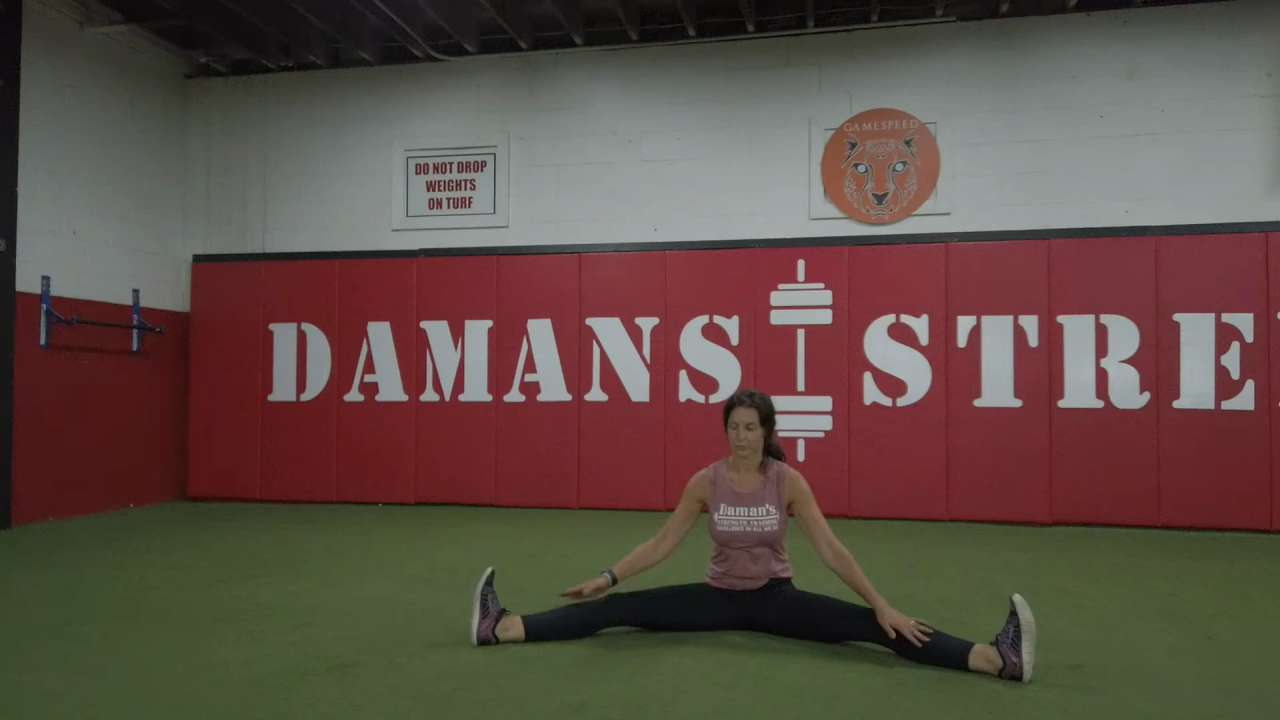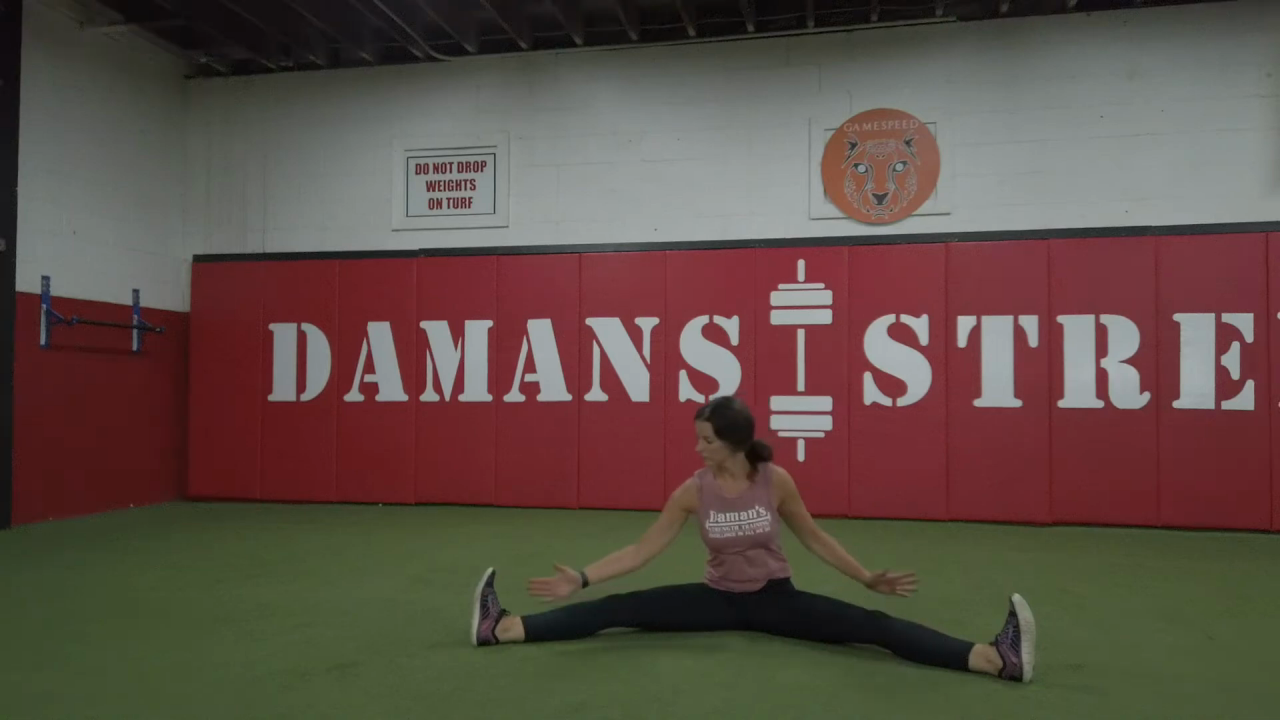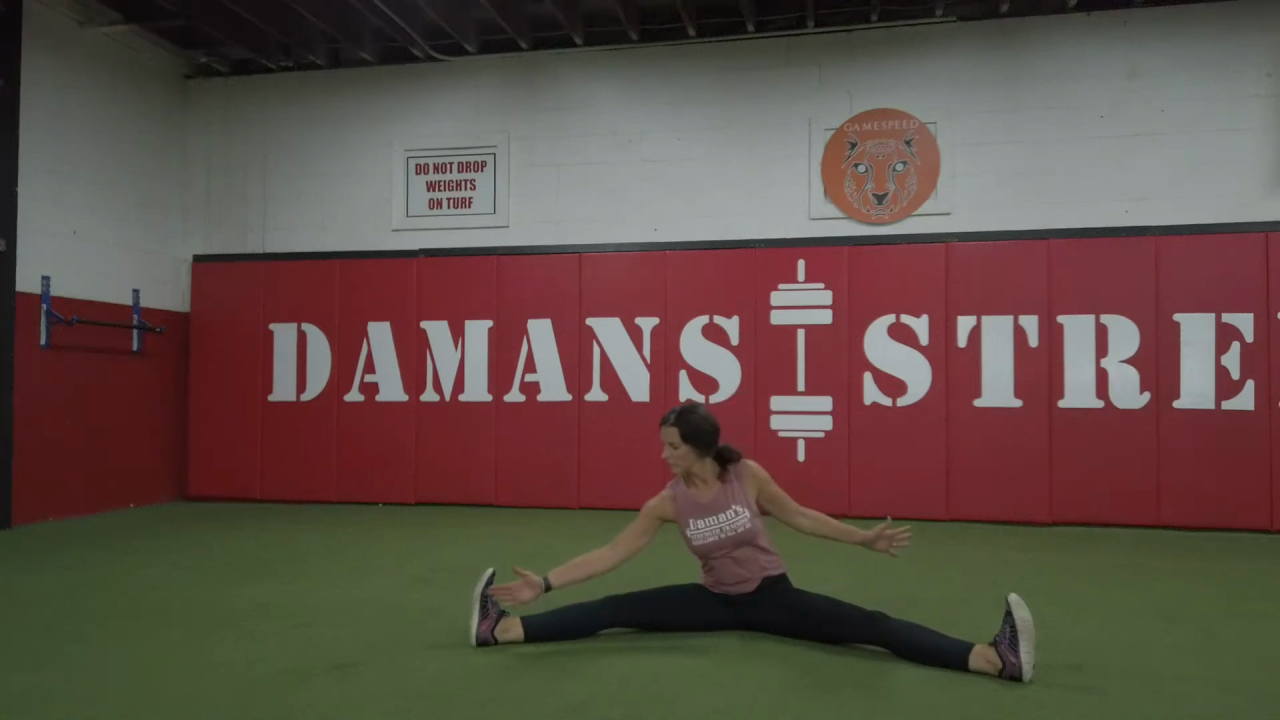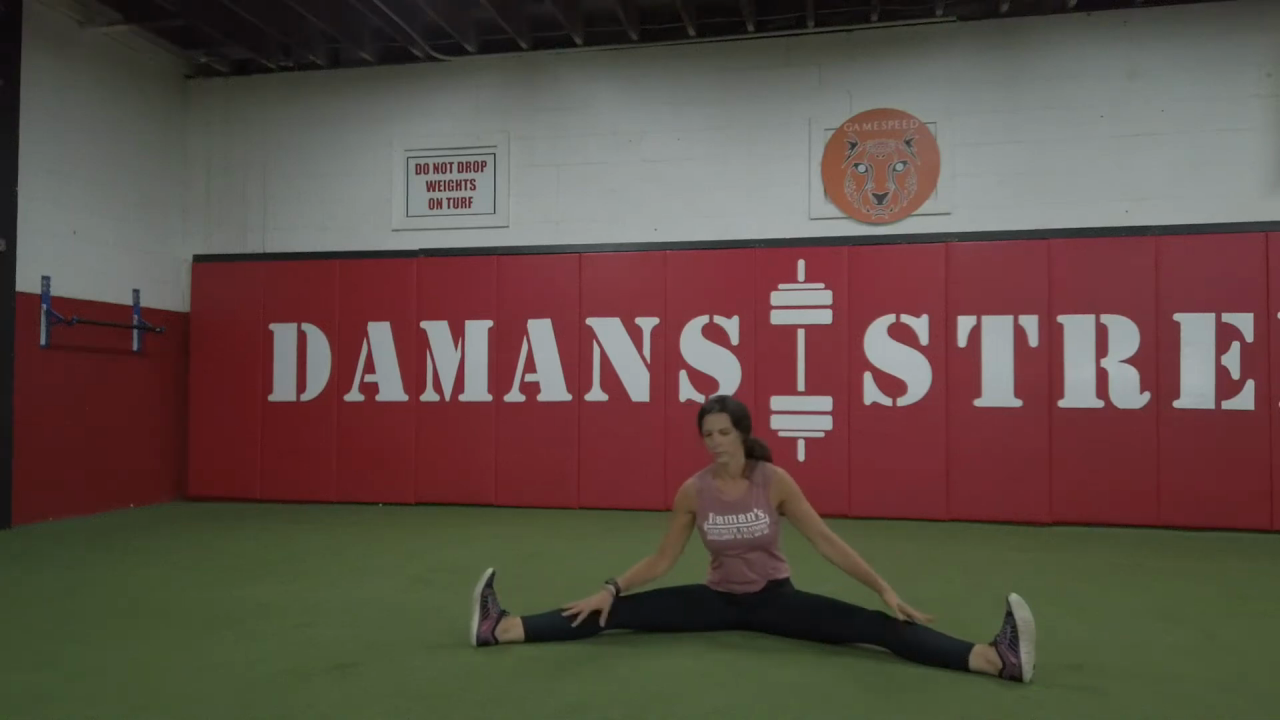
dt=0.7s
person 1, frame 1
left shoulder: (788, 481)
right shoulder: (705, 482)
left elbow: (830, 548)
right elbow: (661, 543)
left wrist: (883, 605)
right wrist: (606, 578)
left hip: (775, 597)
right hip: (719, 597)
left knee: (866, 625)
right knee: (618, 608)
left ankle: (995, 657)
right ankle: (502, 627)
person 1, frame 2
left shoulder: (776, 480)
right shoulder: (692, 491)
left elbow: (813, 537)
right elbow: (643, 550)
left wrist: (868, 578)
right wrist: (580, 578)
left hip: (774, 597)
right hip: (719, 598)
left knee: (870, 626)
right knee: (619, 609)
left ankle: (997, 658)
right ankle: (500, 627)
person 1, frame 3
left shoulder: (748, 475)
right shoulder: (667, 502)
left elbow: (797, 515)
right elbow: (610, 552)
left wrist: (864, 538)
right wrist: (543, 583)
left hip: (770, 595)
right hip: (715, 601)
left knee: (868, 626)
right knee: (616, 610)
left ankle: (995, 659)
right ankle: (501, 629)
person 1, frame 4
left shoulder: (775, 480)
right shoulder: (693, 490)
left elbow: (827, 541)
right elbow: (662, 559)
left wrist: (884, 589)
right wrist: (611, 588)
left hip: (774, 598)
right hip: (719, 600)
left knee: (874, 626)
right knee: (619, 614)
left ankle: (997, 658)
right ankle: (501, 627)
